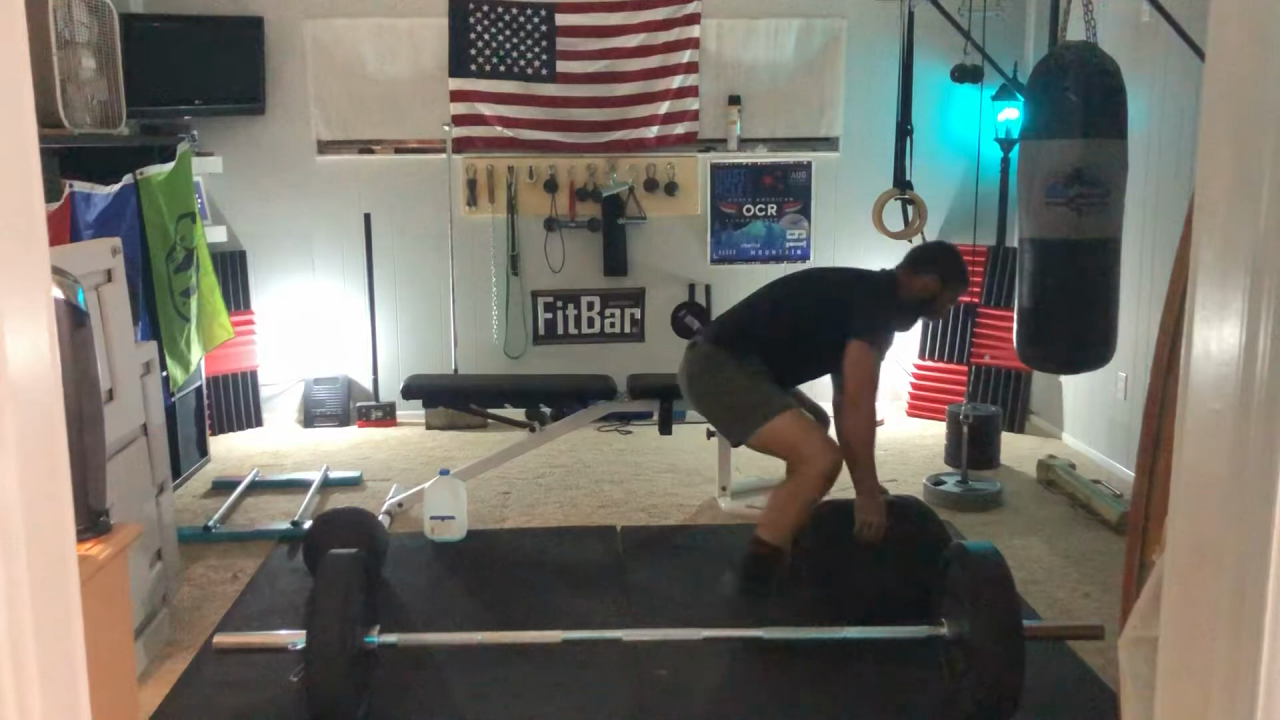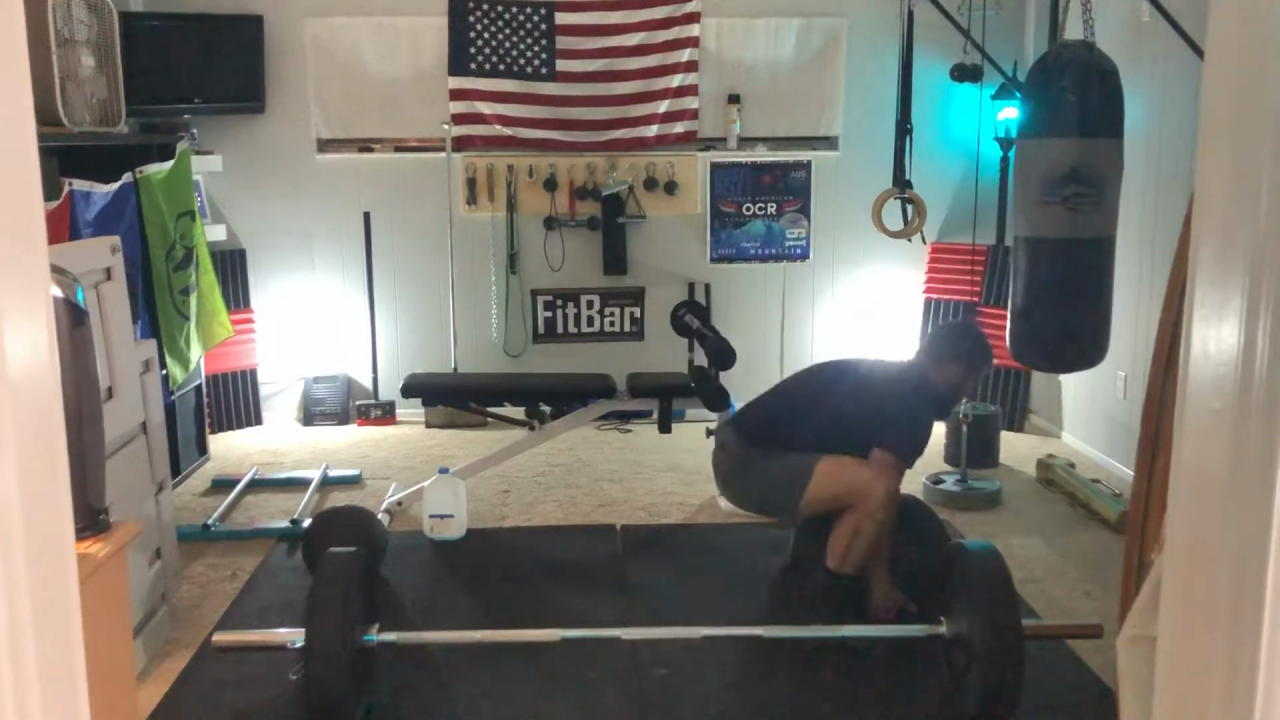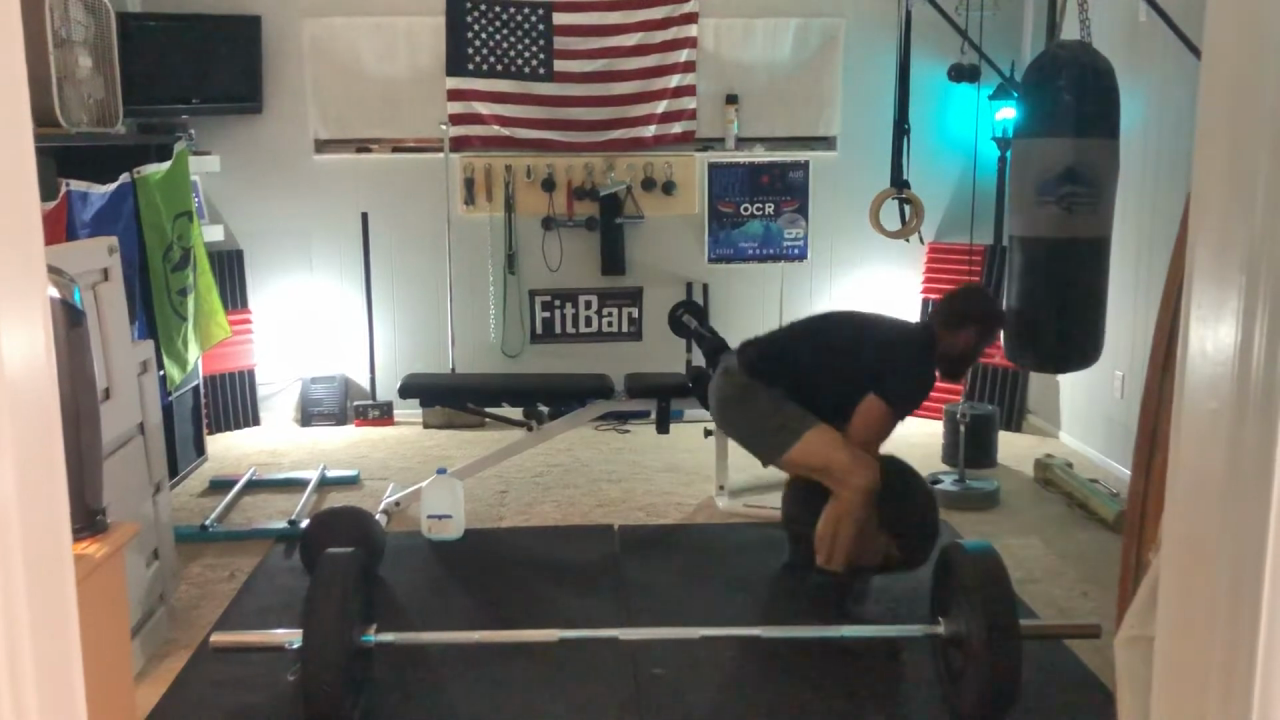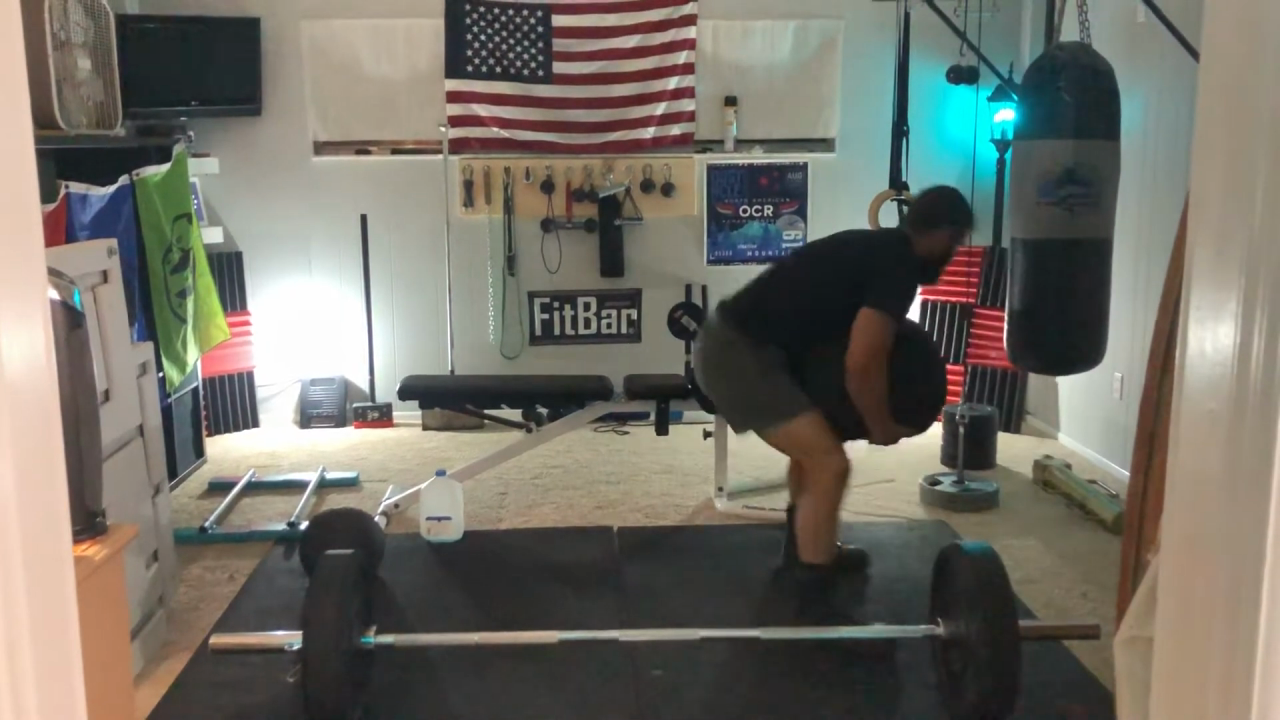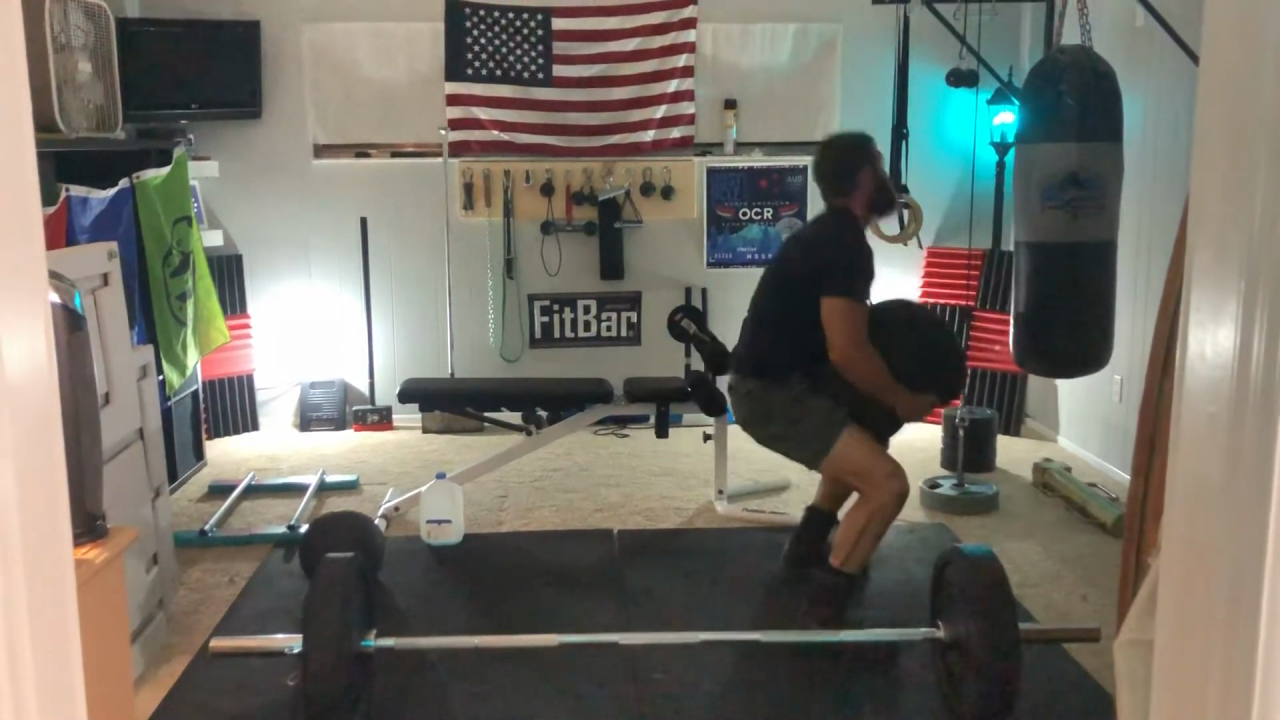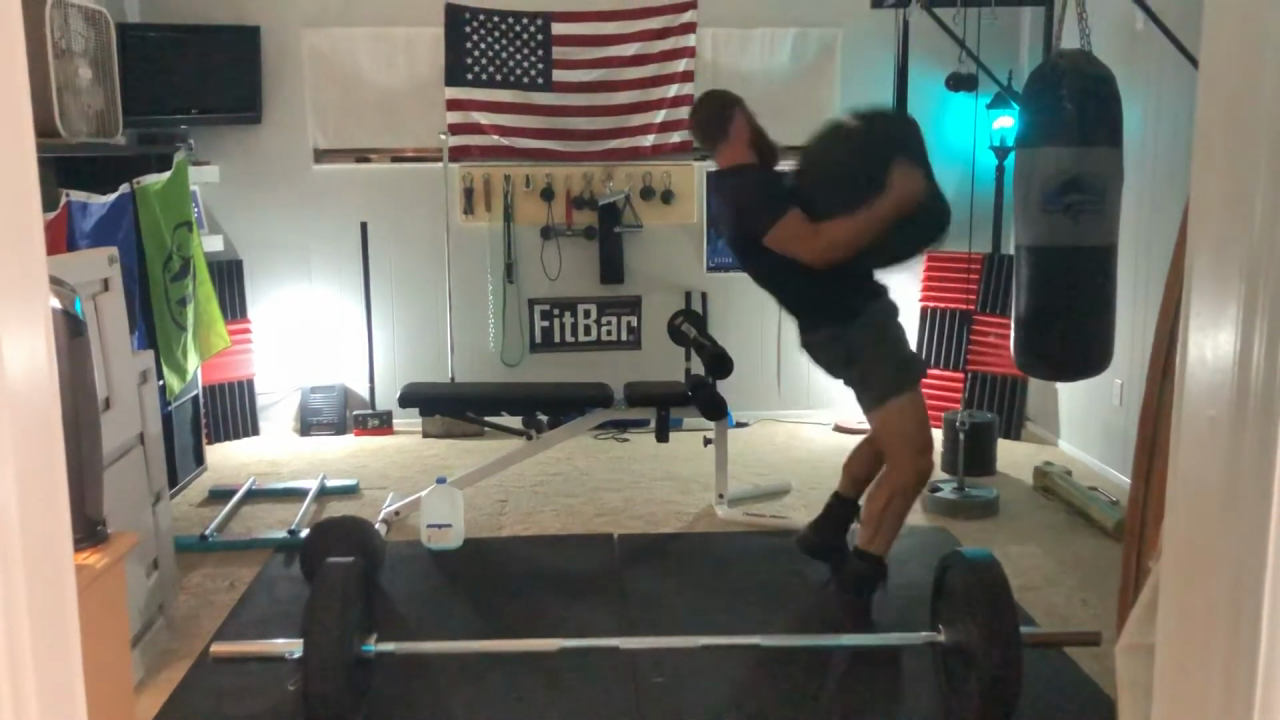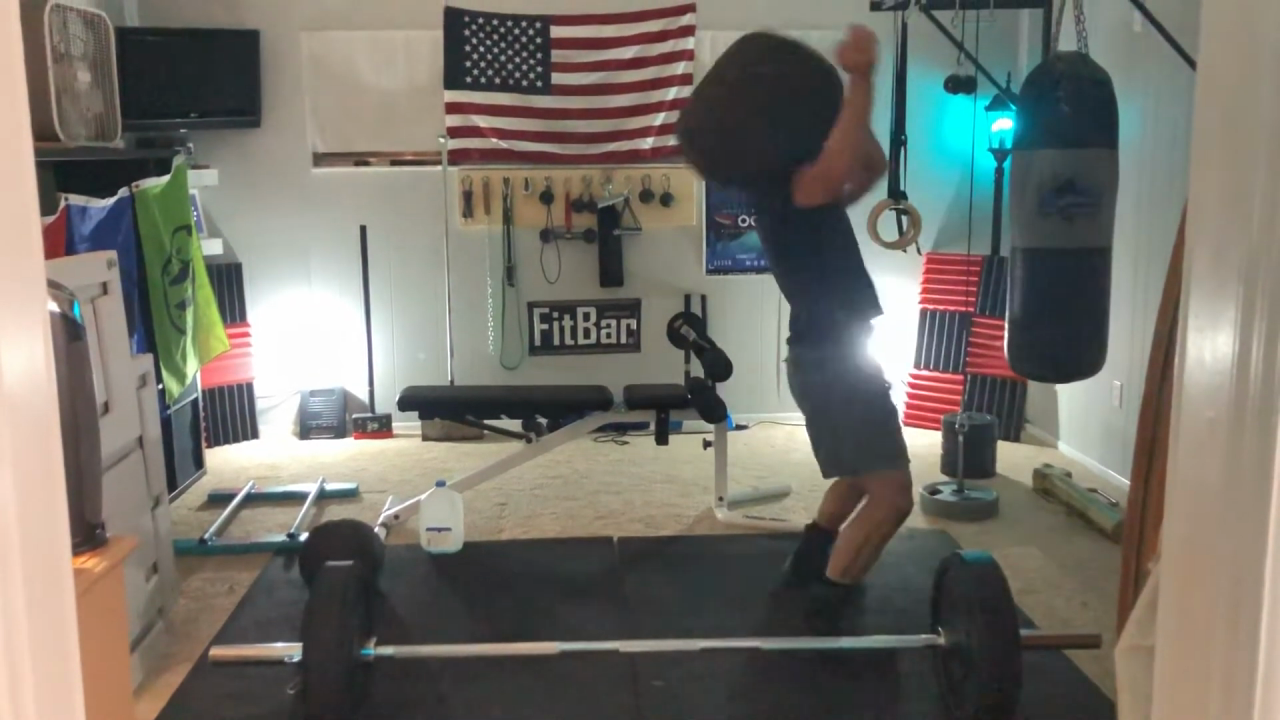
dt=0.4s
person 1, frame 1
left shoulder: (866, 293)
right shoulder: (880, 305)
left elbow: (847, 399)
right elbow: (857, 405)
left wrist: (865, 484)
right wrist: (867, 494)
left hip: (724, 360)
right hip: (720, 368)
left knee: (811, 430)
right knee: (820, 459)
right ankle: (757, 574)
person 1, frame 2
left shoulder: (884, 378)
right shoulder: (910, 409)
left elbow: (867, 474)
right elbow: (883, 494)
right wrist: (881, 585)
left hip: (741, 442)
right hip: (747, 461)
right knee: (876, 490)
person 1, frame 3
left shoulder: (900, 341)
right shoulder: (914, 367)
right elbow: (858, 449)
right wrist: (869, 538)
left hip: (742, 379)
right hip: (747, 393)
right knee: (858, 478)
person 1, frame 4
left shoulder: (875, 249)
right shoulder: (898, 268)
right elbow: (861, 362)
right wrist: (881, 425)
left hip: (735, 340)
right hip: (739, 354)
left knee: (812, 443)
right knee: (828, 464)
left ankle: (803, 545)
person 1, frame 5
left shoulder: (828, 234)
right shoulder: (845, 247)
right elbow: (848, 352)
left wrist: (889, 396)
right wrist: (904, 402)
left hip: (773, 382)
right hip: (772, 395)
left knee: (859, 441)
right knee: (886, 483)
left ankle: (808, 547)
right ankle: (825, 605)
person 1, frame 6
left shoulder: (746, 186)
right shoulder: (750, 190)
left elbow: (810, 238)
right elbow: (818, 247)
right wrist: (892, 202)
left hip: (844, 324)
right hip: (854, 324)
left knee: (892, 438)
right knee: (911, 459)
left ankle: (826, 532)
right ankle: (856, 585)
person 1, frame 7
left shoulder: (795, 190)
right shoulder: (783, 189)
left elbow: (866, 168)
right elbow: (838, 172)
right wrist: (858, 77)
left hip: (824, 354)
right hip: (833, 360)
left knee: (867, 472)
right knee: (891, 495)
left ankle: (810, 558)
right ankle: (825, 607)
